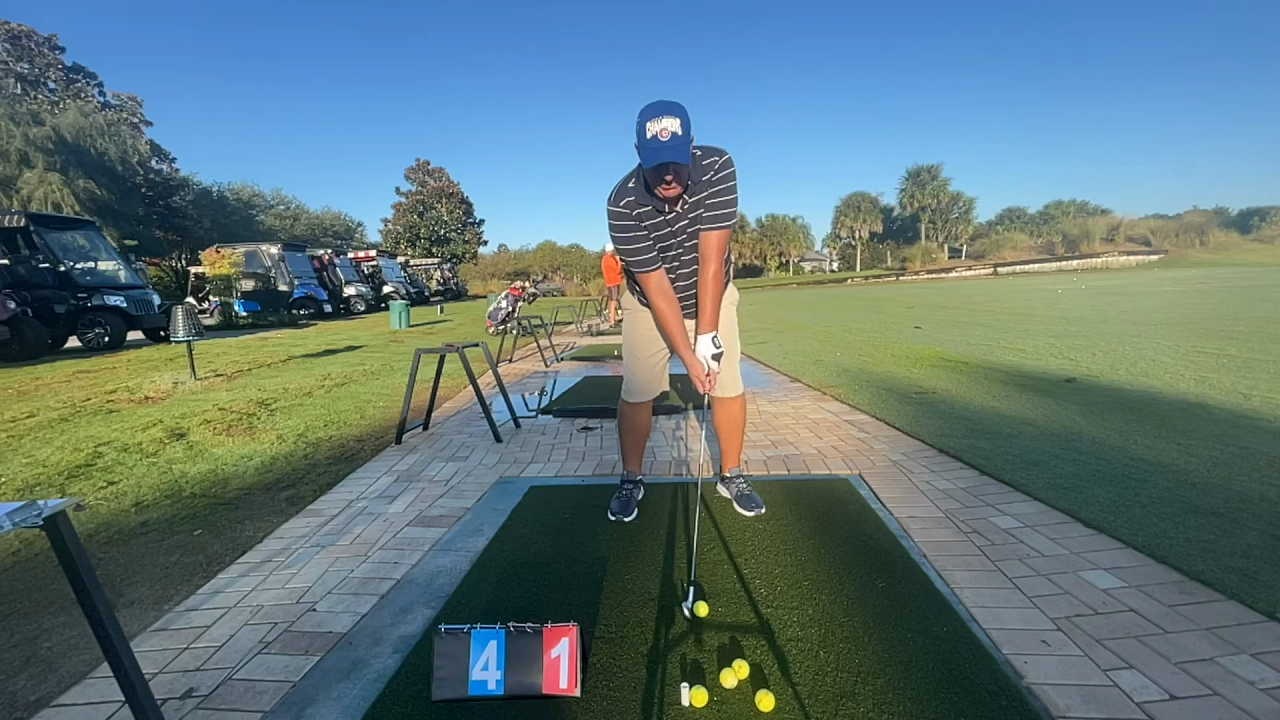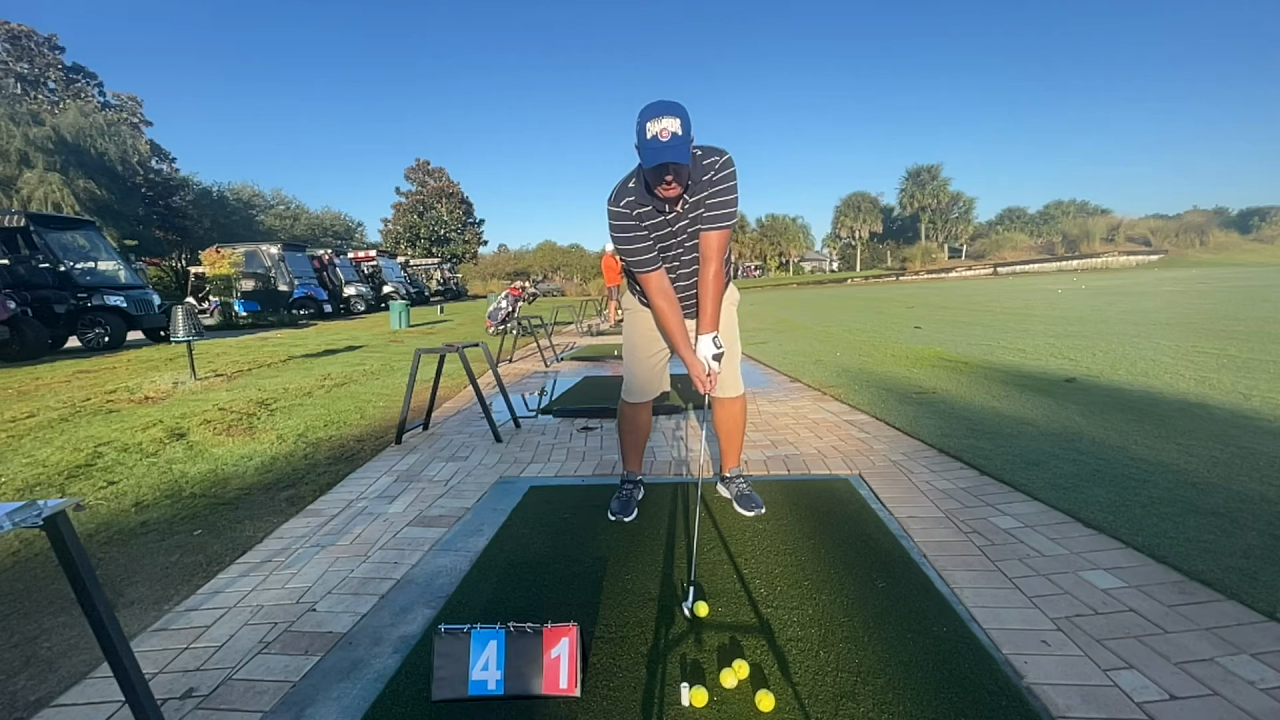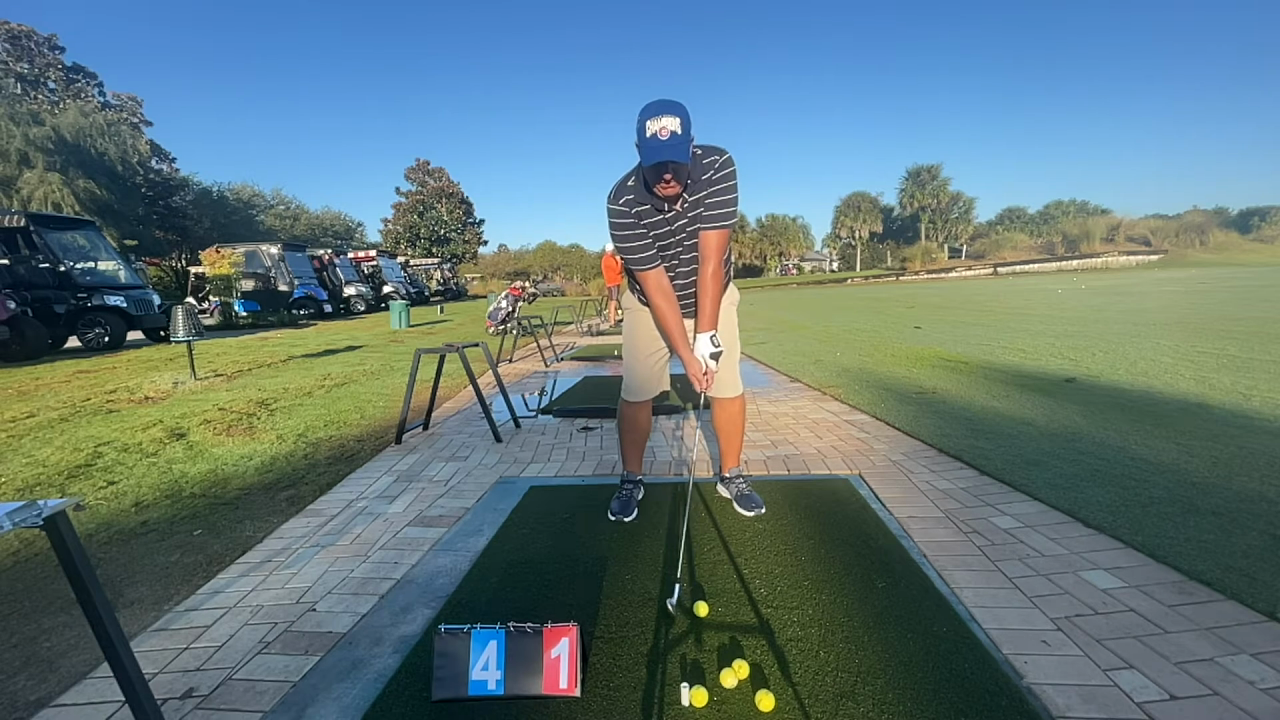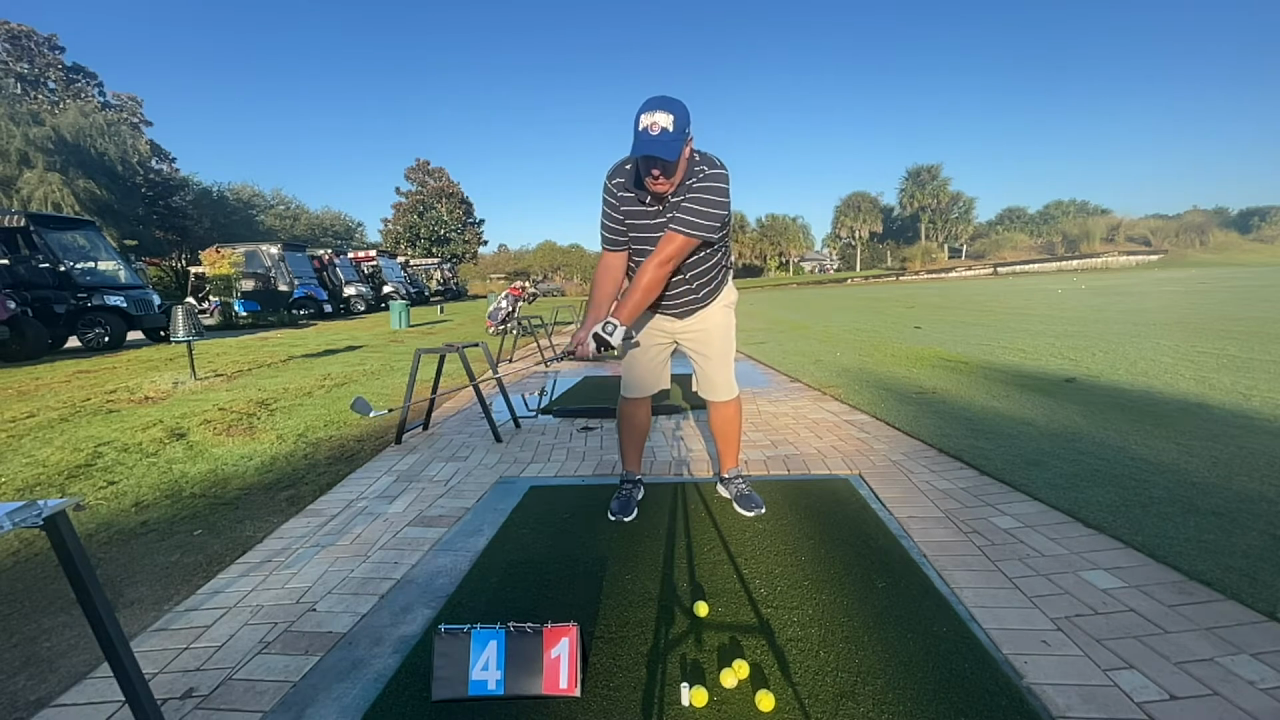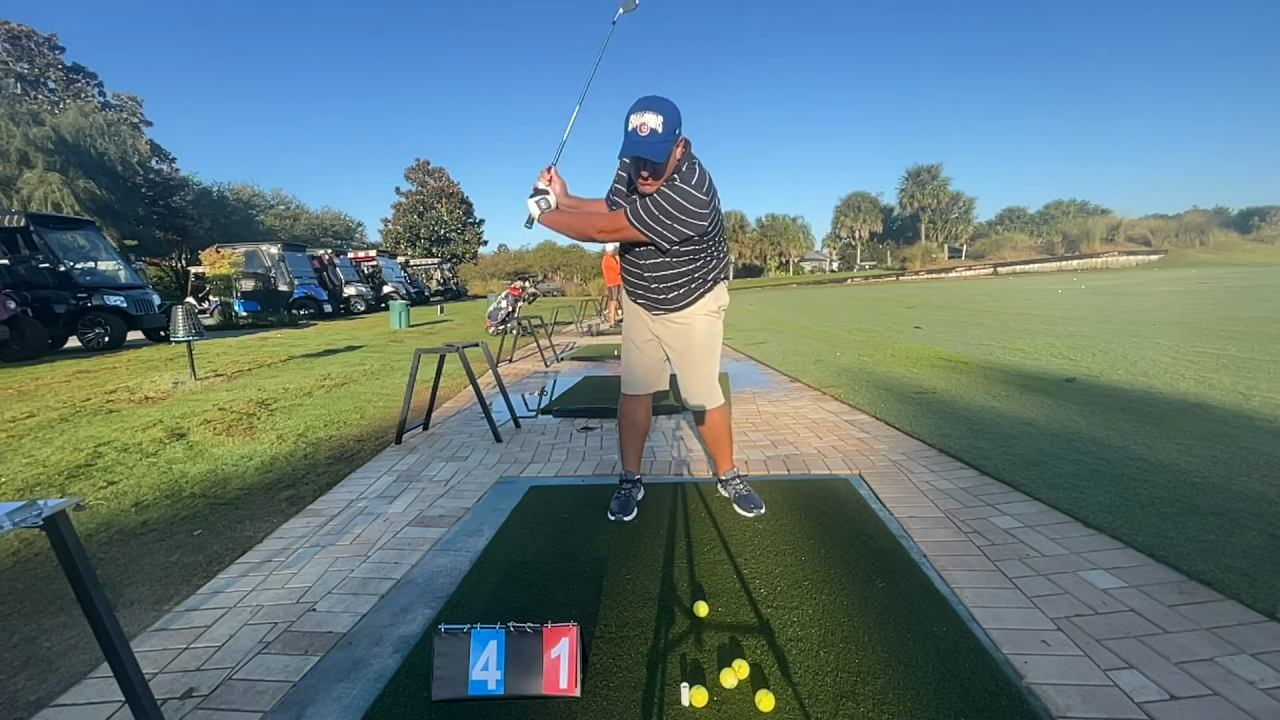
dt=0.7s
person 1, frame 1
left shoulder: (717, 167)
right shoulder: (623, 204)
left elbow: (711, 260)
right elbow: (656, 286)
left wrist: (707, 337)
right wrist: (688, 358)
left hip: (711, 296)
right hip: (651, 303)
left knee: (728, 385)
right knee: (636, 391)
left ankle: (731, 475)
right ankle: (631, 480)
person 1, frame 2
left shoulder: (718, 167)
right shoulder: (623, 204)
left elbow: (712, 260)
right elbow: (657, 285)
left wrist: (708, 336)
right wrist: (688, 358)
left hip: (712, 297)
right hip: (650, 305)
left knee: (729, 386)
right knee: (636, 391)
left ankle: (731, 475)
right ankle: (631, 480)
person 1, frame 3
left shoulder: (718, 167)
right shoulder: (623, 202)
left elbow: (711, 260)
right elbow: (655, 283)
left wrist: (706, 337)
right wrist: (686, 356)
left hip: (712, 298)
right hip: (650, 304)
left knee: (728, 387)
right knee: (636, 392)
left ankle: (731, 475)
right ankle: (631, 480)
person 1, frame 4
left shoulder: (711, 178)
right shoulder: (618, 182)
left elbow: (662, 261)
right elbow: (613, 259)
left wrist: (615, 326)
right wrist: (590, 323)
left hip: (707, 301)
right hip: (642, 304)
left knee: (721, 390)
right knee: (634, 391)
left ankle: (730, 475)
right ankle: (631, 480)
person 1, frame 5
left shoulder: (688, 195)
right shoulder: (634, 166)
left elbow: (603, 230)
right elbow: (611, 209)
left wrist: (543, 212)
right wrist: (560, 200)
left hip: (692, 306)
right hip: (640, 302)
left knee: (703, 398)
right knee: (634, 391)
left ankle: (728, 476)
right ankle: (630, 480)
